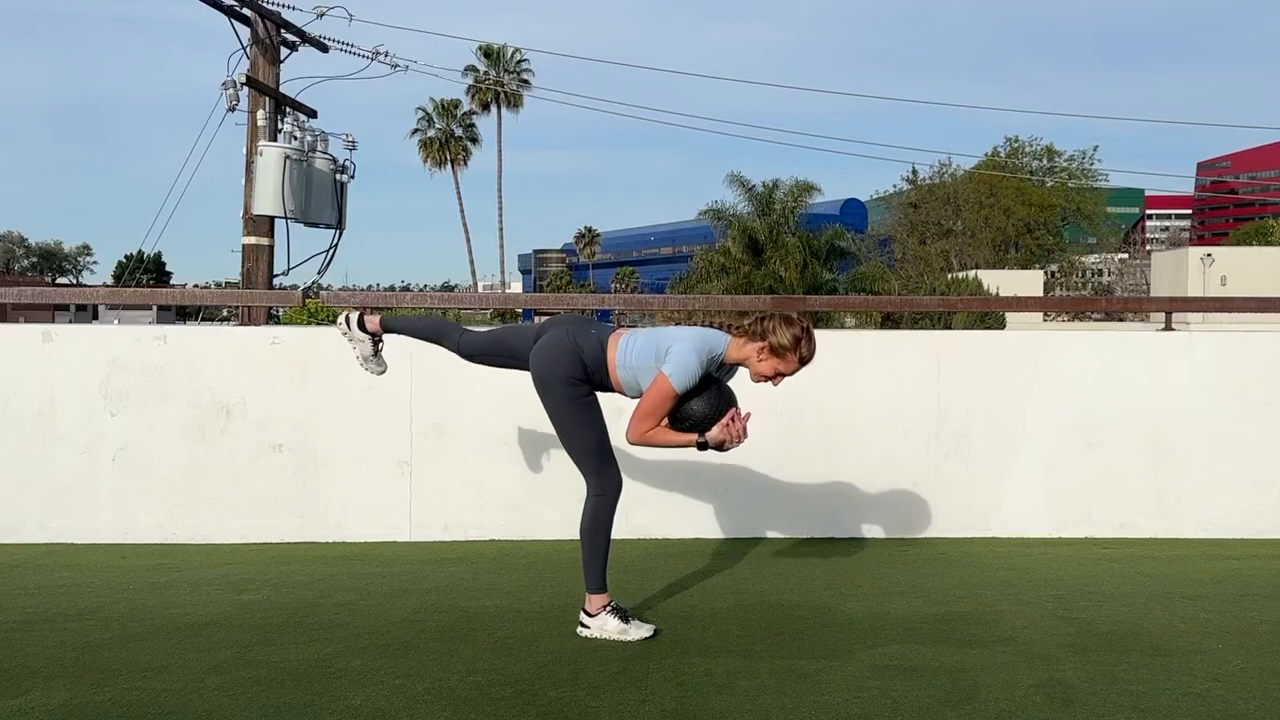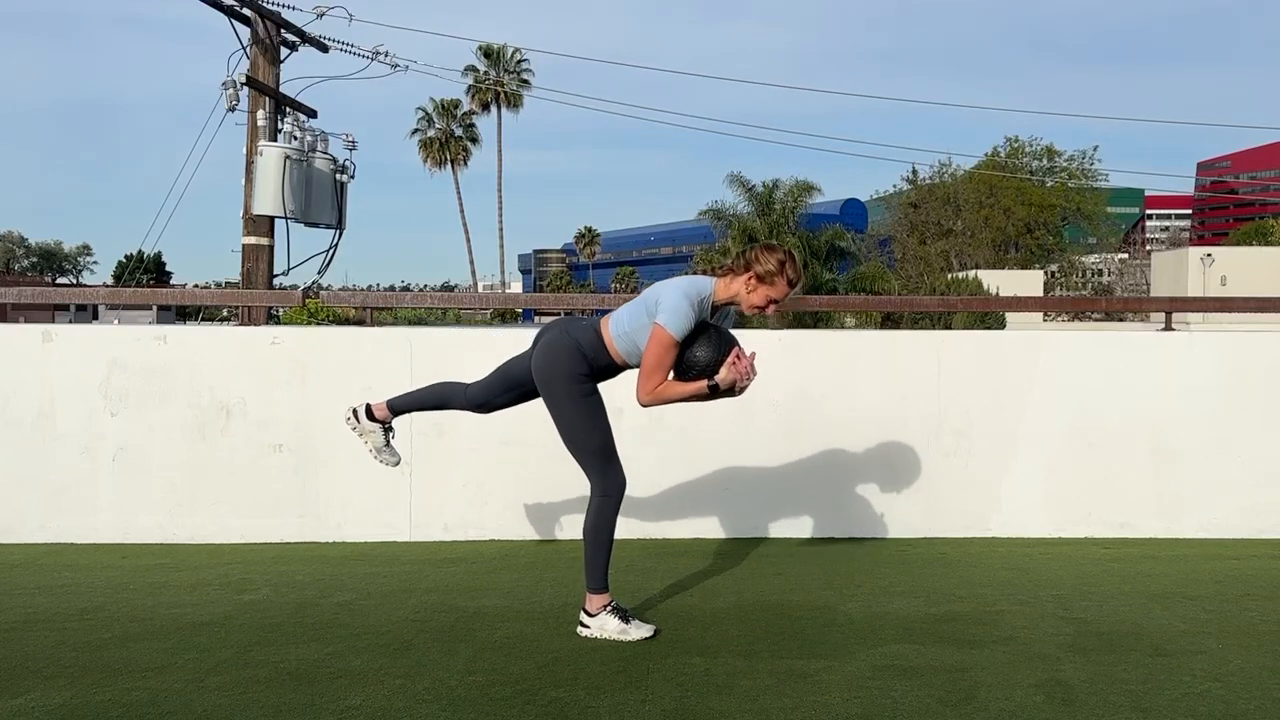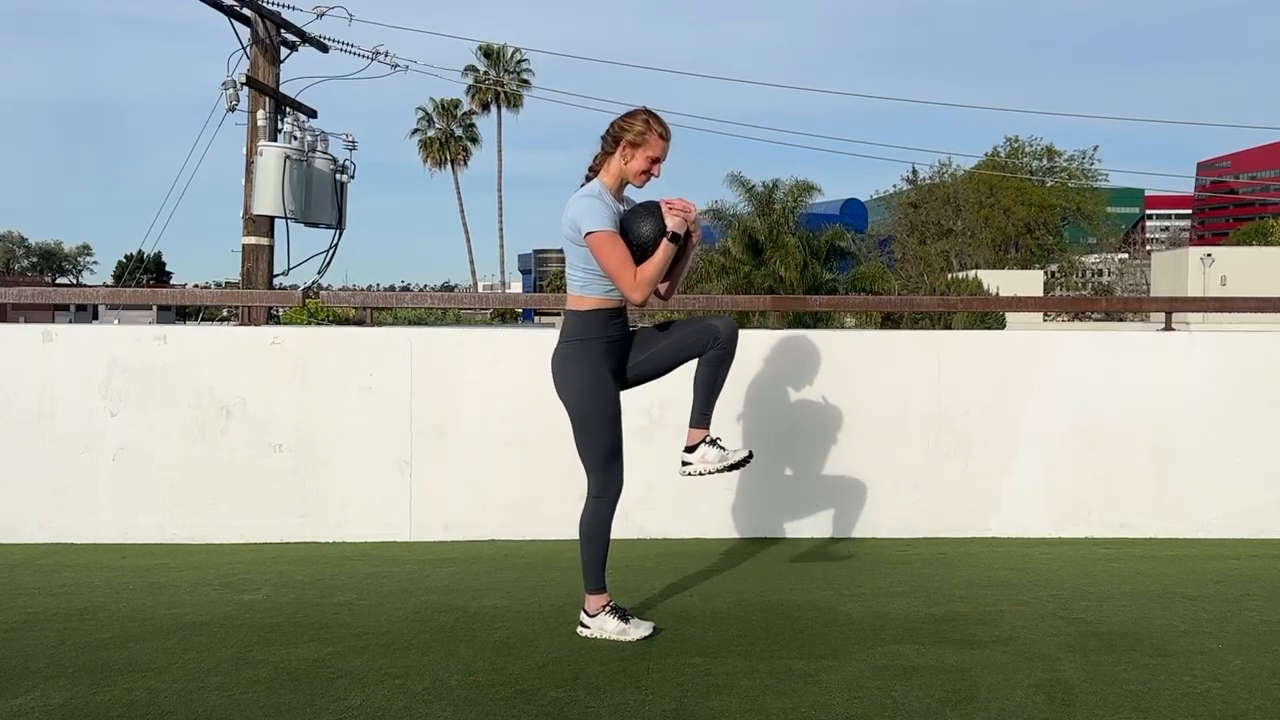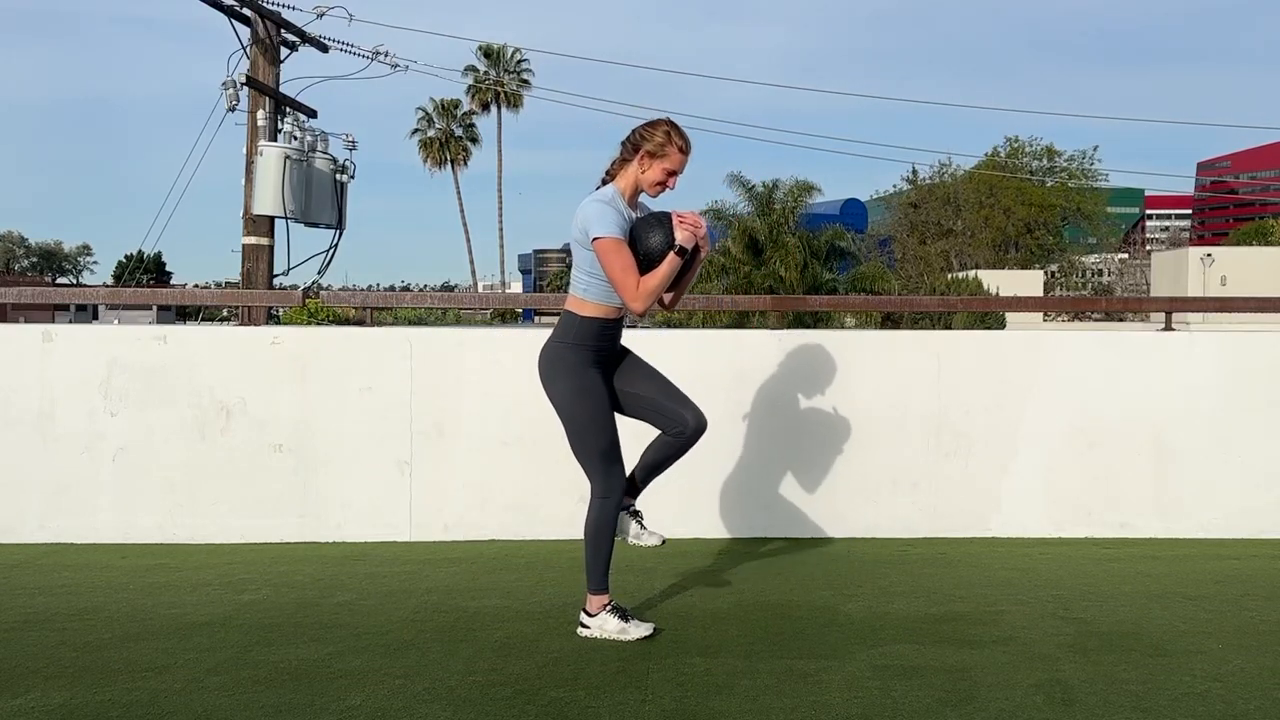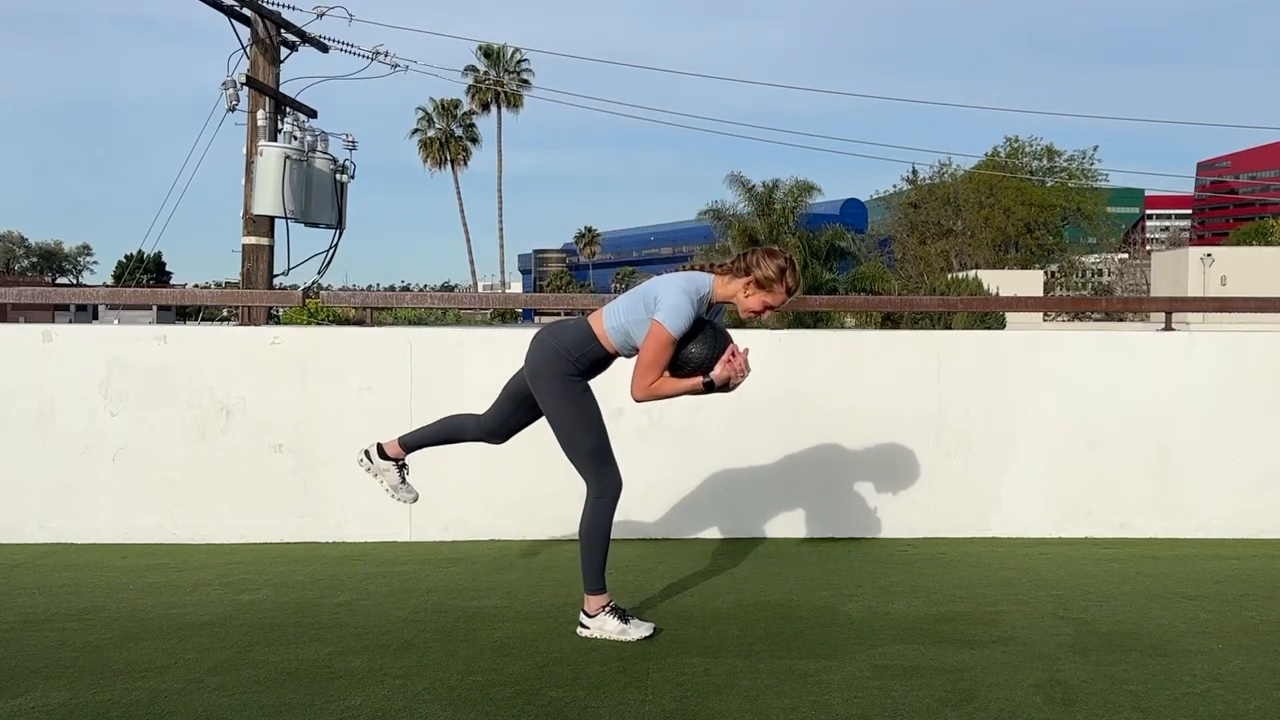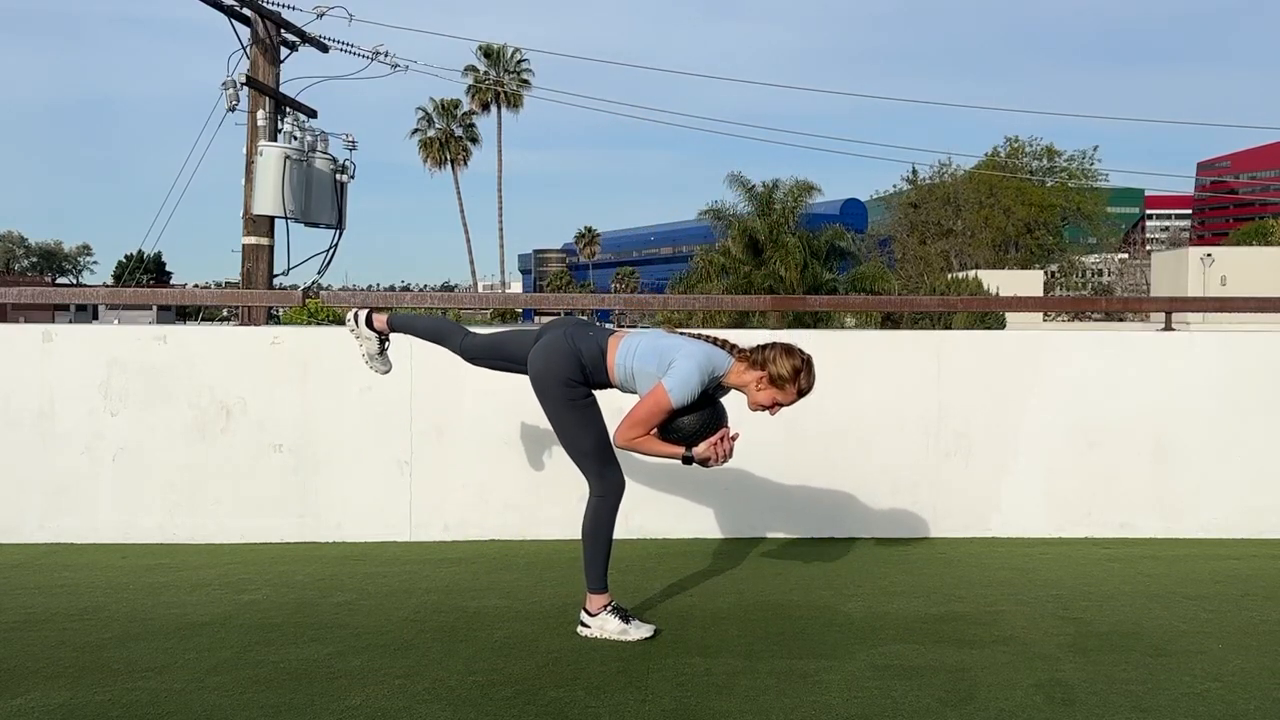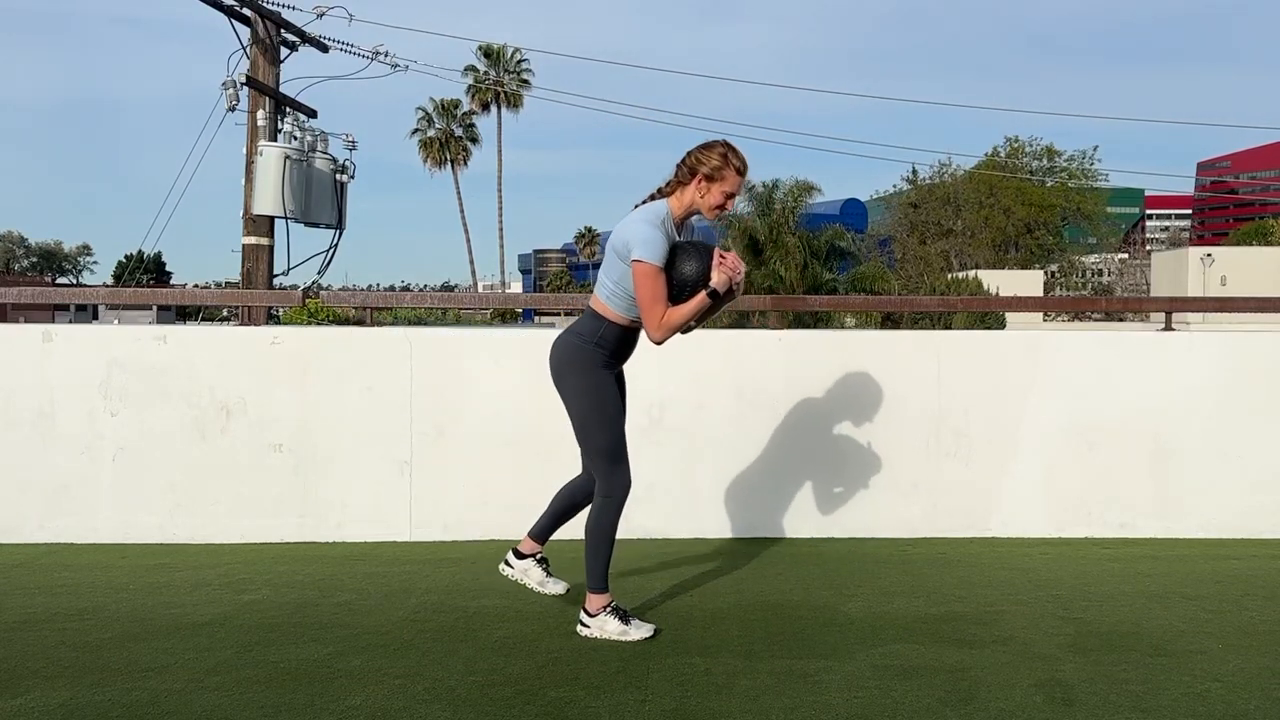
dt=0.7s
person 1, frame 1
left shoulder: (725, 356)
right shoulder: (694, 356)
right elbow: (640, 431)
left wrist: (718, 433)
right wrist: (706, 440)
left hip: (571, 337)
right hip: (562, 364)
left knee: (470, 342)
right knee: (605, 484)
left ankle: (370, 327)
right ankle: (596, 611)
person 1, frame 2
left shoulder: (719, 310)
right shoulder: (685, 299)
left elbow: (681, 385)
right elbow: (648, 392)
left wrist: (727, 383)
right wrist: (715, 382)
left hip: (564, 345)
right hip: (565, 366)
left knee: (479, 396)
right knee: (608, 487)
left ankle: (377, 413)
right ankle: (595, 612)
person 1, frame 3
left shoulder: (623, 204)
right shoulder: (589, 205)
left elbow: (664, 287)
right elbow: (637, 289)
left wrist: (685, 238)
right wrist: (674, 234)
left hip: (620, 344)
right hip: (583, 352)
left knee: (721, 331)
right knee: (606, 482)
left ankle: (697, 443)
right ankle: (595, 611)
person 1, frame 4
left shoulder: (638, 210)
right shoulder: (602, 211)
left elbow: (667, 299)
right elbow: (638, 300)
left wrist: (693, 254)
right wrist: (681, 249)
left hip: (607, 352)
right hip: (573, 357)
left knee: (689, 423)
right knee: (609, 479)
left ankle: (621, 508)
right ankle: (595, 610)
person 1, frame 5
left shoulder: (710, 298)
right shoulder: (683, 299)
left elbow: (677, 372)
right elbow: (643, 388)
left wrist: (720, 378)
right wrist: (710, 380)
left hip: (558, 353)
right hip: (560, 366)
left knee: (492, 428)
right knee: (605, 484)
left ankle: (390, 451)
right ankle: (595, 611)
person 1, frame 6
left shoulder: (722, 366)
right shoulder: (695, 374)
left elbow: (666, 420)
right elbow: (626, 435)
left wrist: (705, 444)
right wrist: (692, 456)
left hip: (567, 339)
right hip: (560, 367)
left knee: (471, 346)
right knee: (607, 485)
left ankle: (375, 324)
right ankle: (596, 610)
person 1, frame 7
left shoulder: (681, 226)
right shoulder: (646, 227)
left elbow: (683, 319)
right elbow: (659, 328)
left wrist: (721, 287)
right wrist: (715, 290)
left hip: (599, 355)
right hip: (585, 357)
left knee: (600, 475)
right knee: (614, 481)
left ankle: (525, 553)
right ankle: (594, 612)
